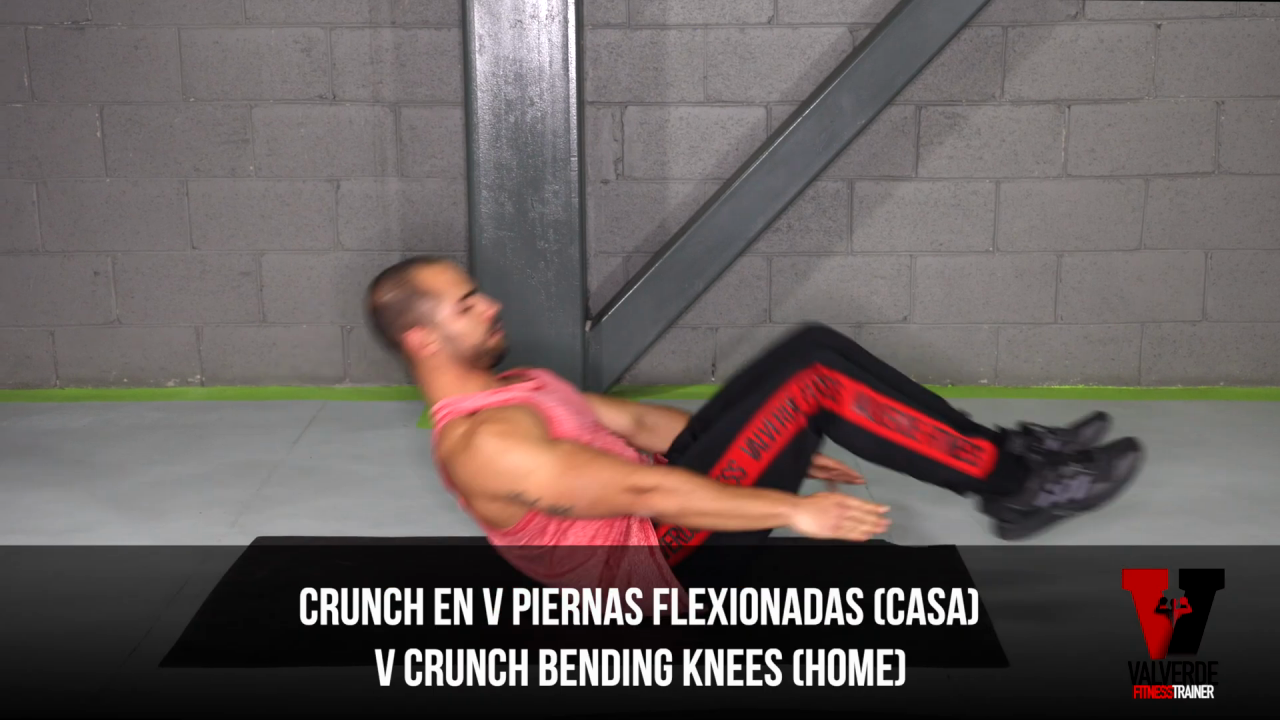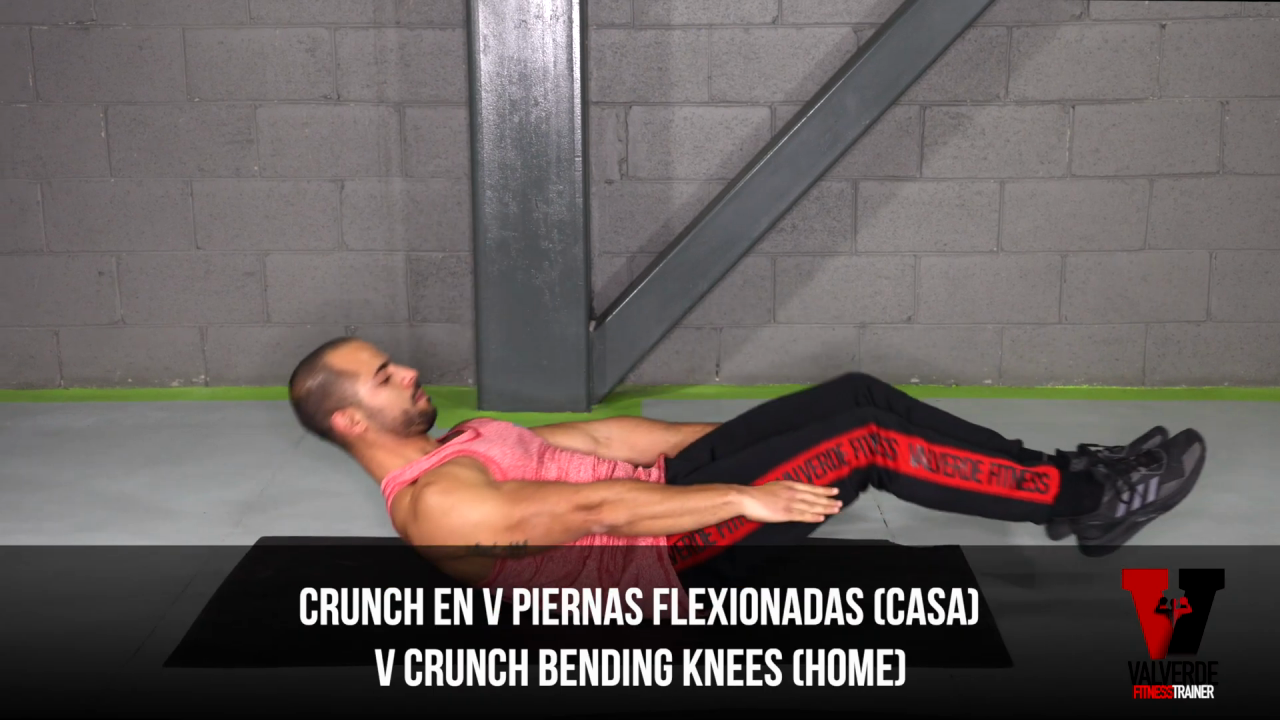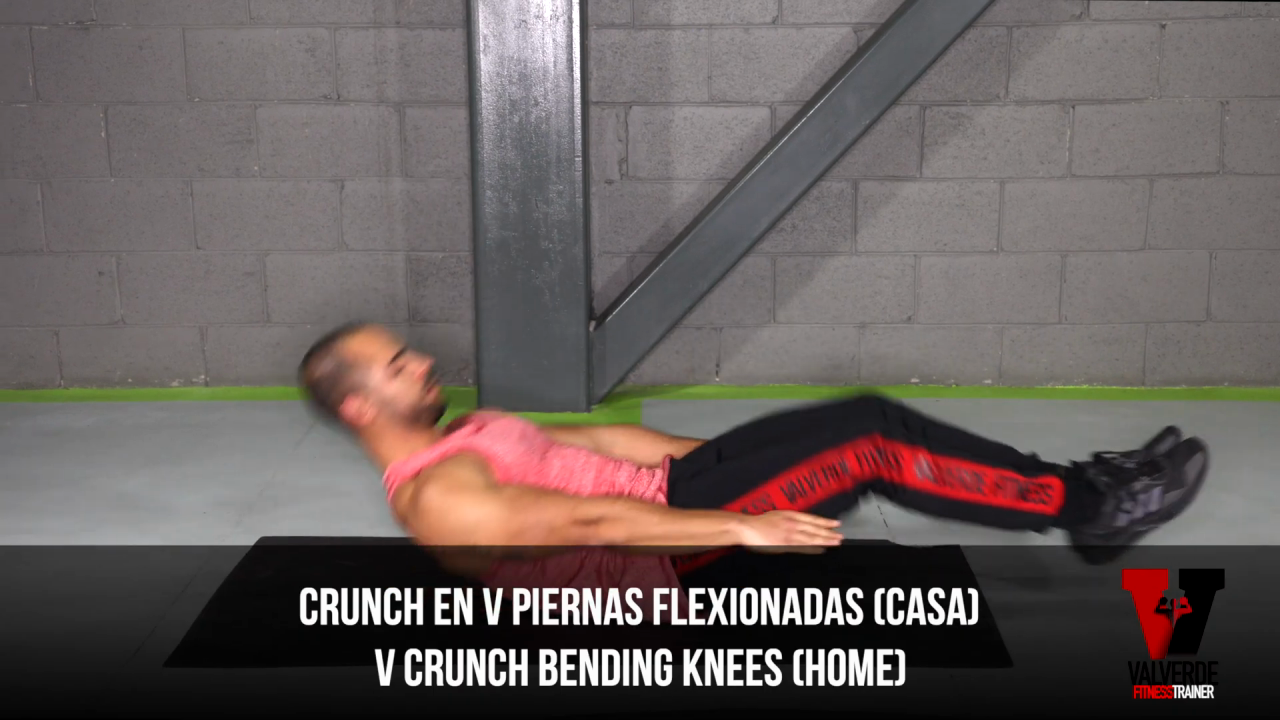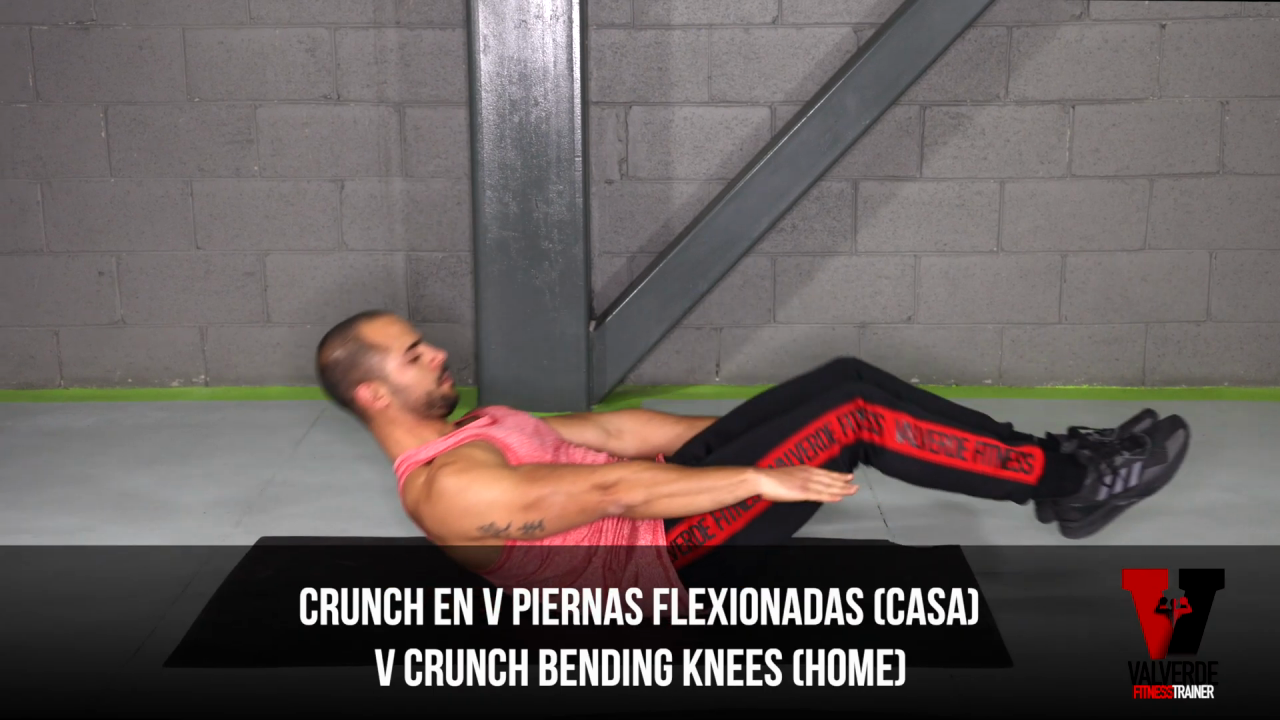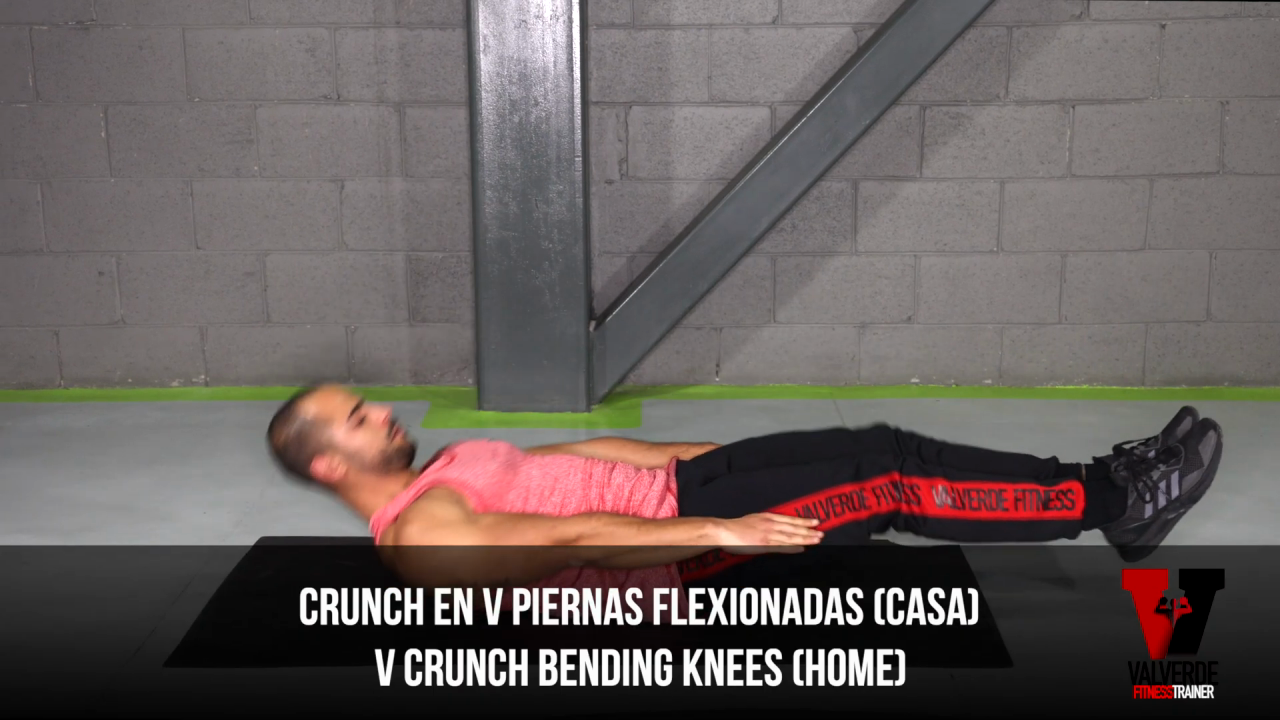
dt=1s
person 1, frame 1
left shoulder: (504, 390)
right shoulder: (481, 446)
left elbow: (639, 423)
right elbow: (638, 492)
left wrist: (783, 443)
right wrist: (790, 511)
left hip: (664, 514)
right hip: (665, 563)
left knee: (814, 351)
right knee: (813, 374)
left ankle: (1000, 457)
right ankle: (1011, 484)
person 1, frame 2
left shoulder: (456, 448)
right shoulder: (435, 505)
left elbow: (596, 439)
right elbow: (592, 513)
left wrist: (727, 440)
right wrist: (745, 497)
left hip: (665, 492)
right hip: (669, 556)
left knee: (855, 397)
right knee: (864, 443)
left ankle: (1063, 479)
right ankle: (1084, 502)
person 1, frame 3
left shoulder: (462, 438)
right shoulder: (438, 500)
left elbow: (598, 441)
right elbow: (590, 522)
left wrist: (721, 455)
right wrist: (741, 529)
left hip: (673, 485)
right hip: (670, 557)
left knee: (866, 416)
right knee: (868, 450)
left ankle: (1080, 492)
right ankle: (1087, 508)
person 1, frame 4
left shoulder: (466, 433)
right shoulder: (449, 489)
left elbow: (606, 431)
right elbow: (609, 494)
left wrist: (745, 435)
right wrist: (763, 478)
left hip: (659, 512)
right hip: (667, 555)
left knee: (842, 384)
right knee: (850, 418)
left ankle: (1056, 465)
right ankle: (1065, 482)
person 1, frame 5
left shoulder: (439, 475)
right shoulder: (422, 534)
left elbow: (581, 455)
right elbow: (570, 541)
left wrist: (693, 458)
right wrist: (715, 532)
left hip: (676, 486)
right hip: (672, 549)
left knee: (874, 447)
right knee: (885, 489)
left ankle: (1103, 486)
right ankle: (1112, 507)
